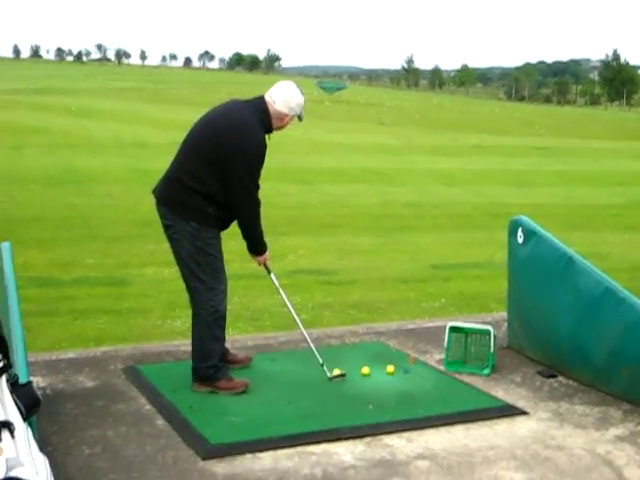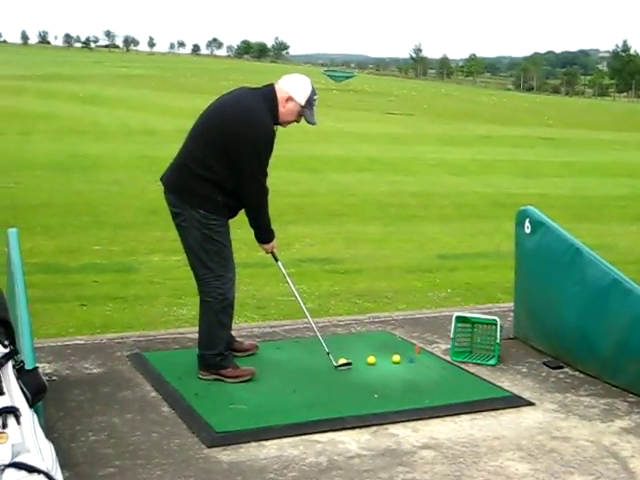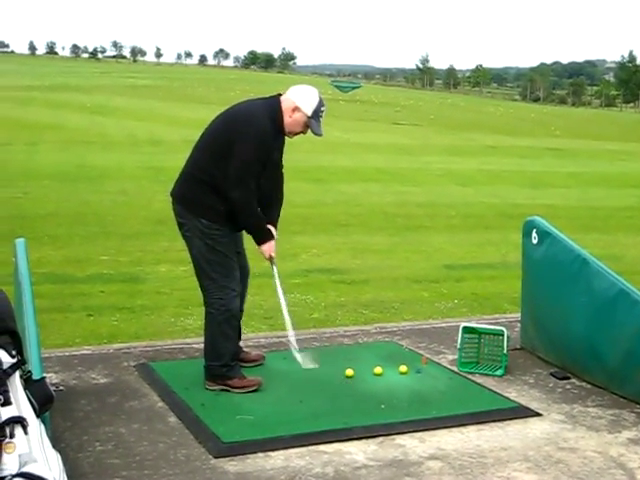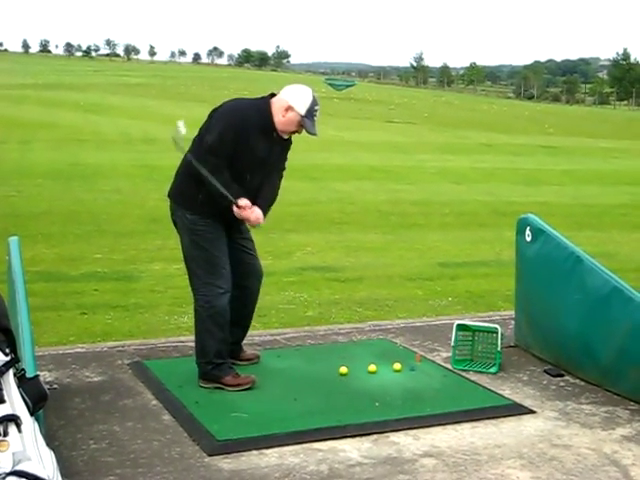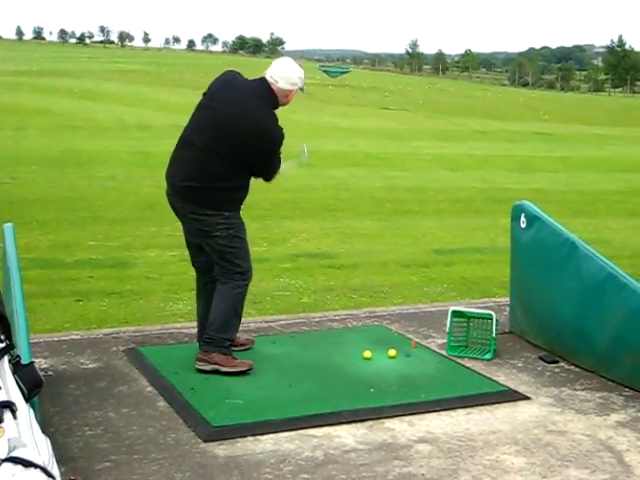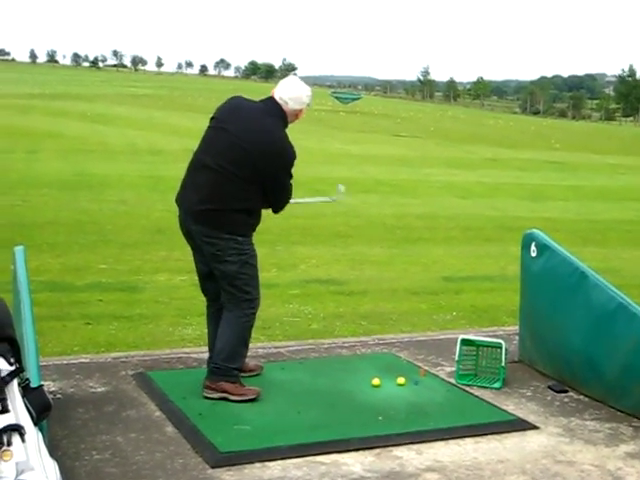
dt=0.4s
person 1, frame 1
left shoulder: (239, 112)
right shoulder: (248, 136)
right elbow: (245, 197)
right wrist: (258, 247)
left hip: (186, 204)
right hip: (190, 212)
left knee: (212, 288)
right knee: (210, 292)
left ankle: (215, 352)
right ankle: (208, 373)
person 1, frame 2
left shoulder: (250, 102)
right shoulder: (256, 122)
left elbow: (250, 178)
right elbow: (252, 185)
left wrist: (262, 228)
right wrist: (265, 233)
left hip: (194, 192)
right hip: (197, 200)
left knee: (220, 274)
right knee: (218, 280)
left ankle: (221, 339)
right ankle: (214, 361)
person 1, frame 3
left shoulder: (273, 128)
right shoulder: (252, 123)
left elbow: (272, 180)
right elbow: (238, 186)
left wrist: (271, 224)
right wrist: (261, 236)
left hip: (224, 211)
right hip: (203, 211)
left knee: (236, 281)
right knee: (224, 290)
left ankle: (230, 349)
right ankle: (220, 371)
person 1, frame 4
left shoulder: (279, 136)
right shoulder: (236, 116)
left elbow: (271, 178)
right elbow: (209, 164)
left wrist: (259, 209)
right wrist: (238, 199)
left hip: (229, 212)
right hip: (198, 210)
left knee: (249, 277)
right knee: (215, 288)
left ankle: (229, 347)
right ankle: (213, 369)
person 1, frame 5
left shoulder: (228, 81)
right shoulder: (265, 128)
right elbow: (266, 171)
right wrist: (255, 164)
left hip: (181, 187)
right hip: (212, 202)
left knee: (209, 268)
right knee: (235, 273)
left ankle: (216, 334)
right ankle: (213, 349)
person 1, frame 6
left shoulder: (234, 106)
right shoulder: (277, 145)
right elbow: (278, 197)
right wrist: (275, 200)
left hip: (193, 212)
right hip: (225, 225)
left knee: (219, 294)
right knee: (242, 300)
left ankle: (227, 360)
right ankle: (220, 377)
